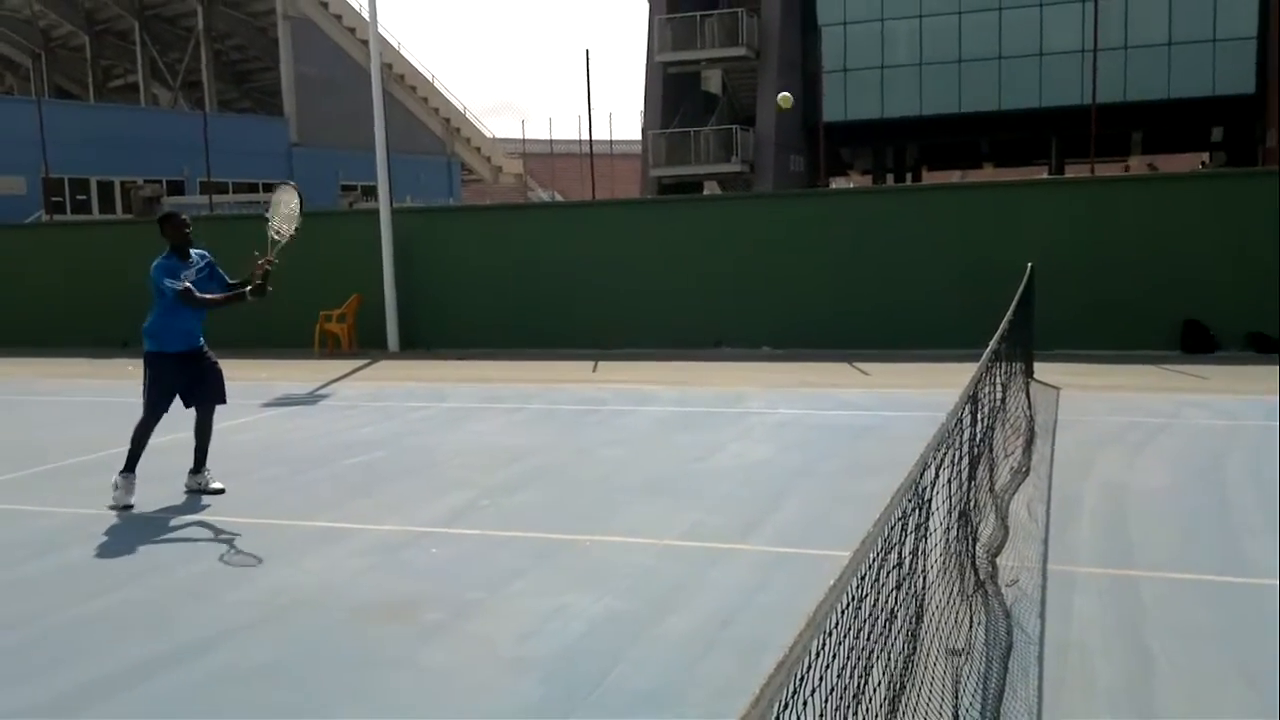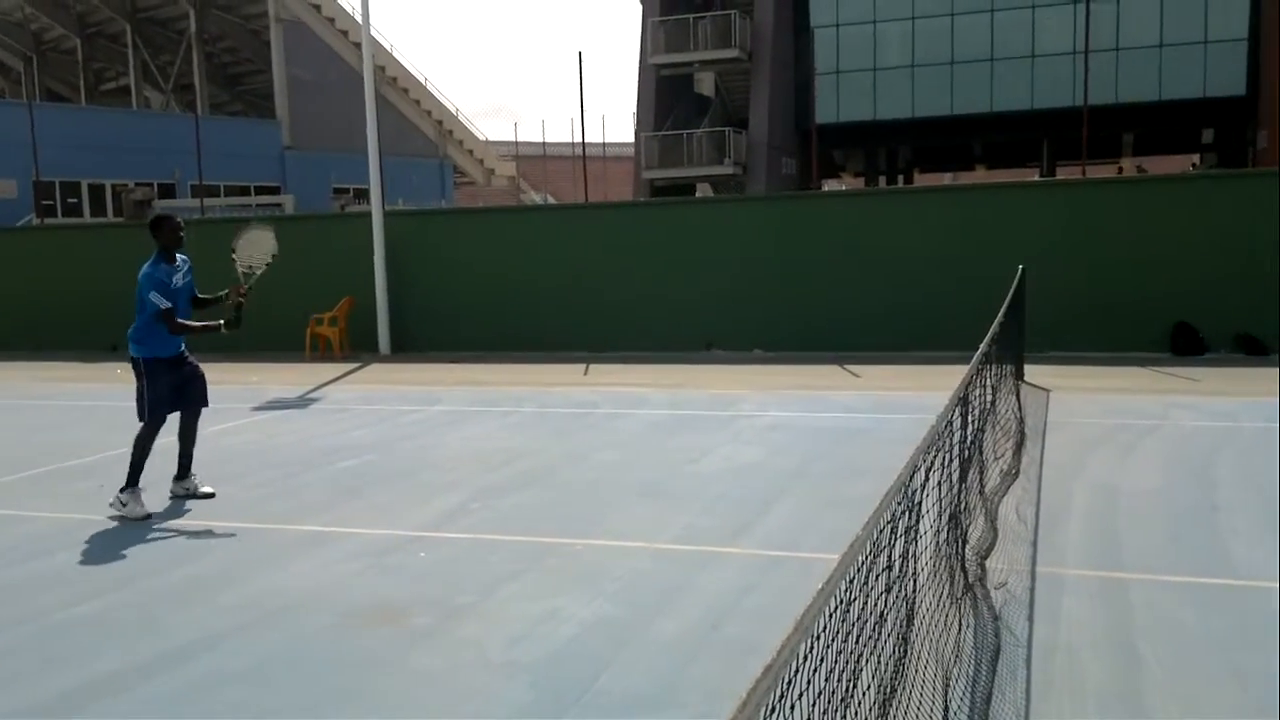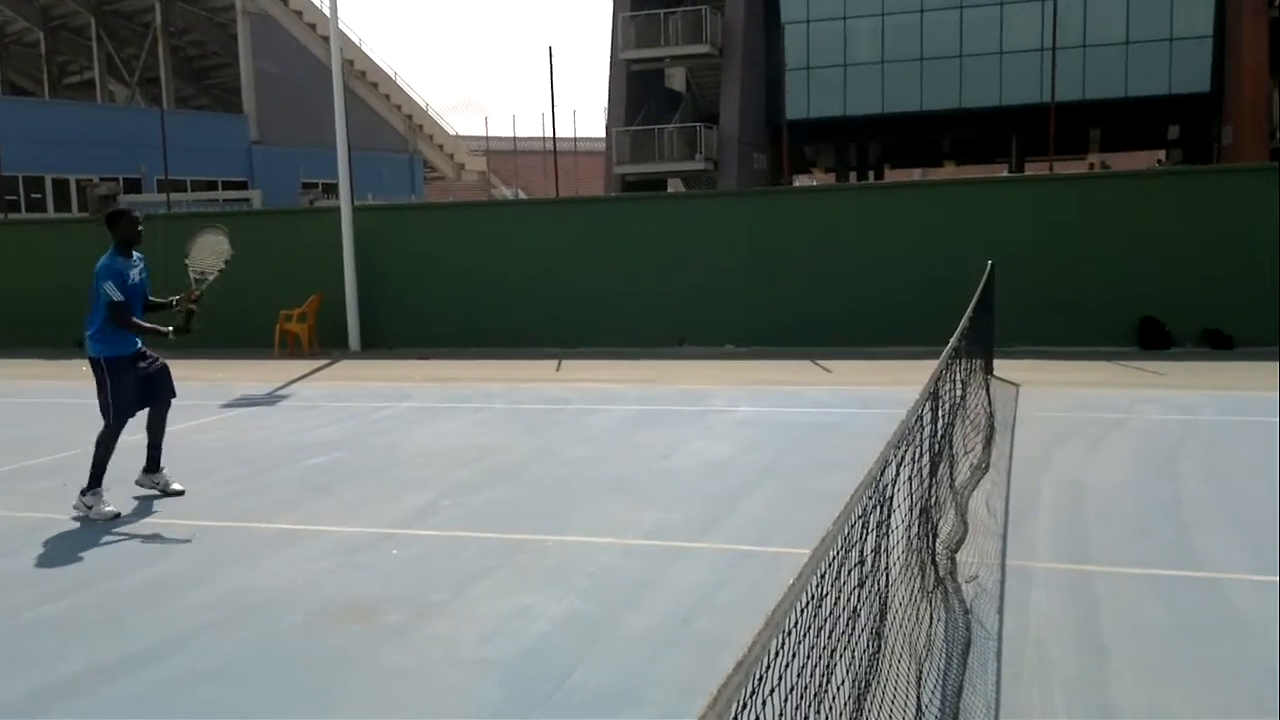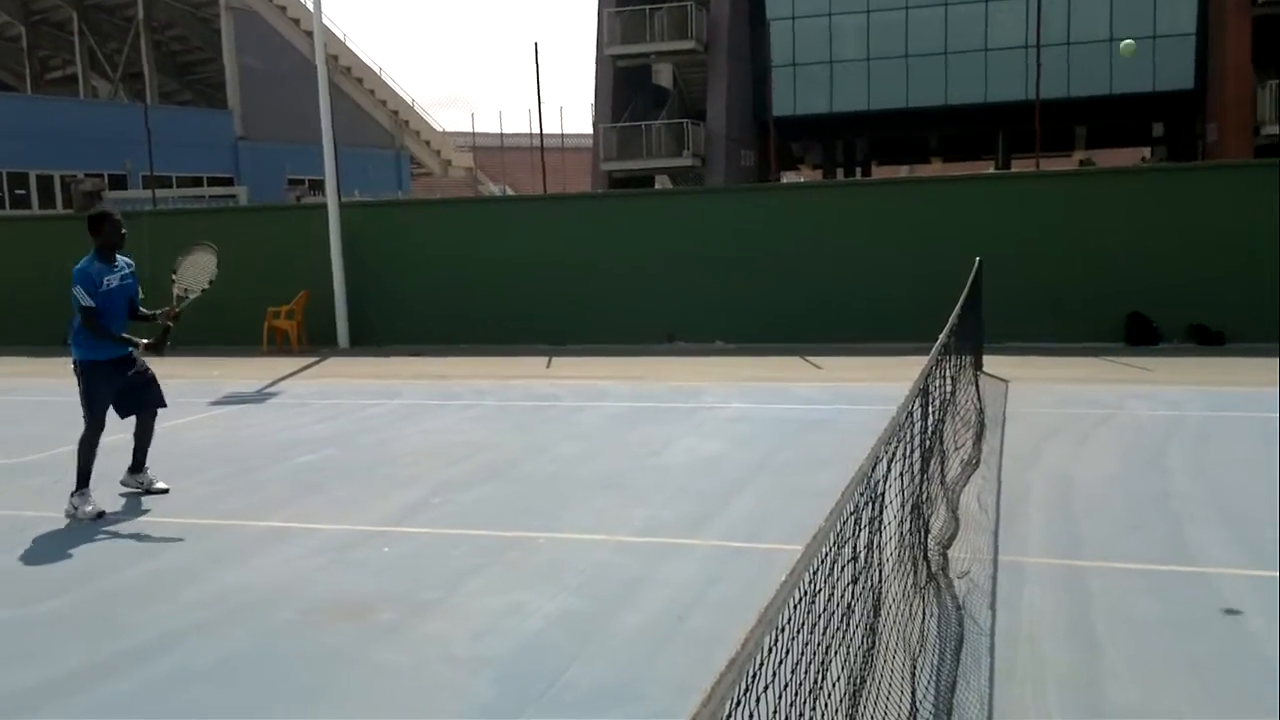
dt=0.2s
person 1, frame 1
left shoulder: (204, 259)
right shoulder: (162, 268)
left elbow: (226, 290)
right elbow: (197, 302)
left wrist: (251, 279)
right wrist: (246, 294)
left hip: (194, 347)
right hip: (162, 350)
left knee: (206, 407)
right knee: (153, 414)
left ankle: (198, 473)
right ankle: (127, 475)
person 1, frame 2
left shoulder: (183, 263)
right shoulder: (152, 275)
left elbow: (194, 302)
right elbow: (172, 325)
left wrist: (226, 296)
right wrist: (219, 326)
left hip: (176, 352)
right hip: (149, 355)
left knee: (192, 410)
right knee: (154, 420)
left ankle: (183, 479)
right ankle: (128, 492)
person 1, frame 3
left shoulder: (138, 261)
right shoulder: (109, 268)
right elbow: (121, 320)
left wrist: (176, 302)
right wrist: (166, 332)
left hip: (134, 349)
right hip: (108, 353)
left knee: (162, 400)
right knee: (117, 420)
left ankle: (152, 472)
right ankle: (90, 493)
person 1, frame 4
left shoulder: (127, 266)
right shoulder: (85, 273)
right elbow: (91, 325)
left wrist: (157, 316)
right wrist: (138, 343)
left hip: (123, 354)
right hip: (93, 358)
left knee: (149, 407)
right knee: (96, 423)
left ankle: (137, 473)
right ankle: (79, 495)
